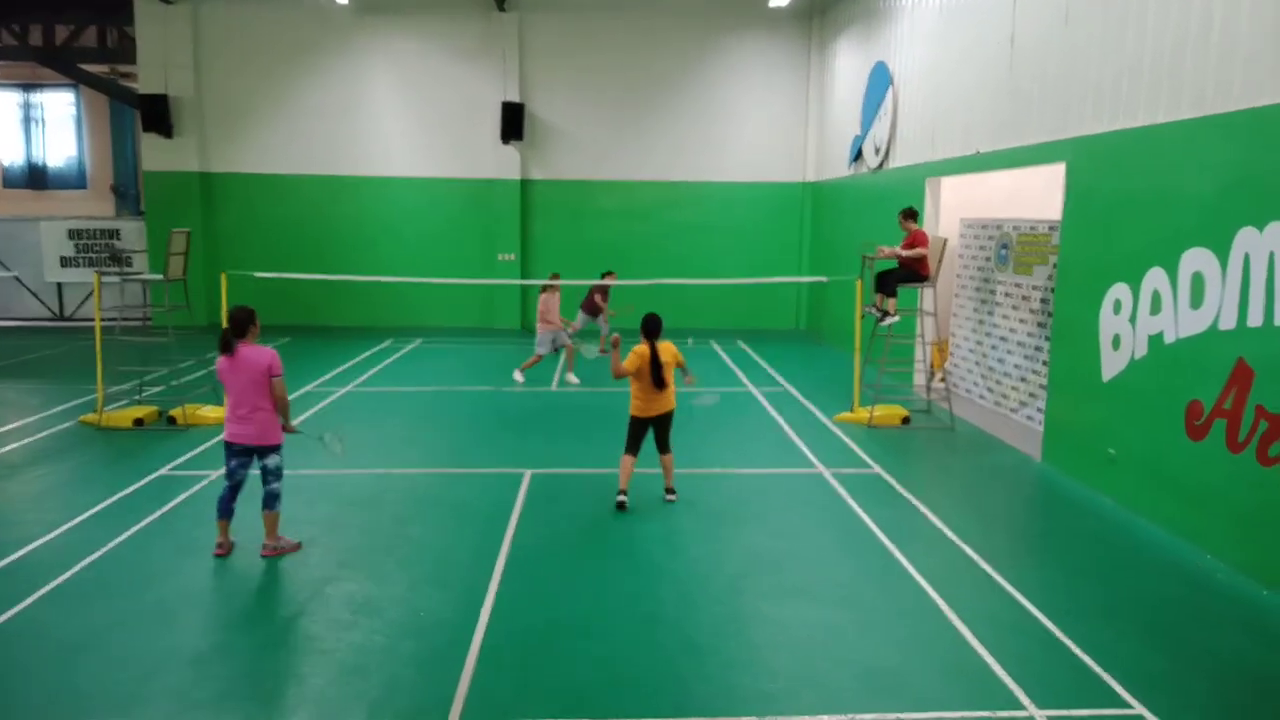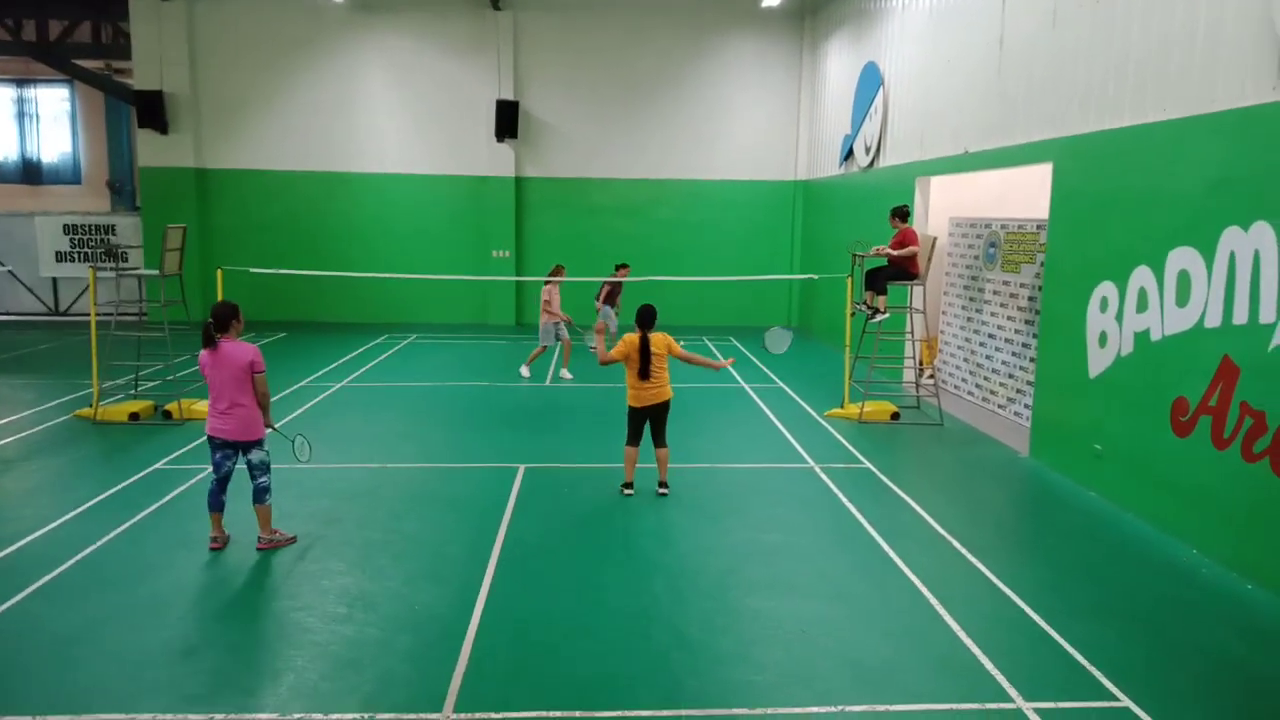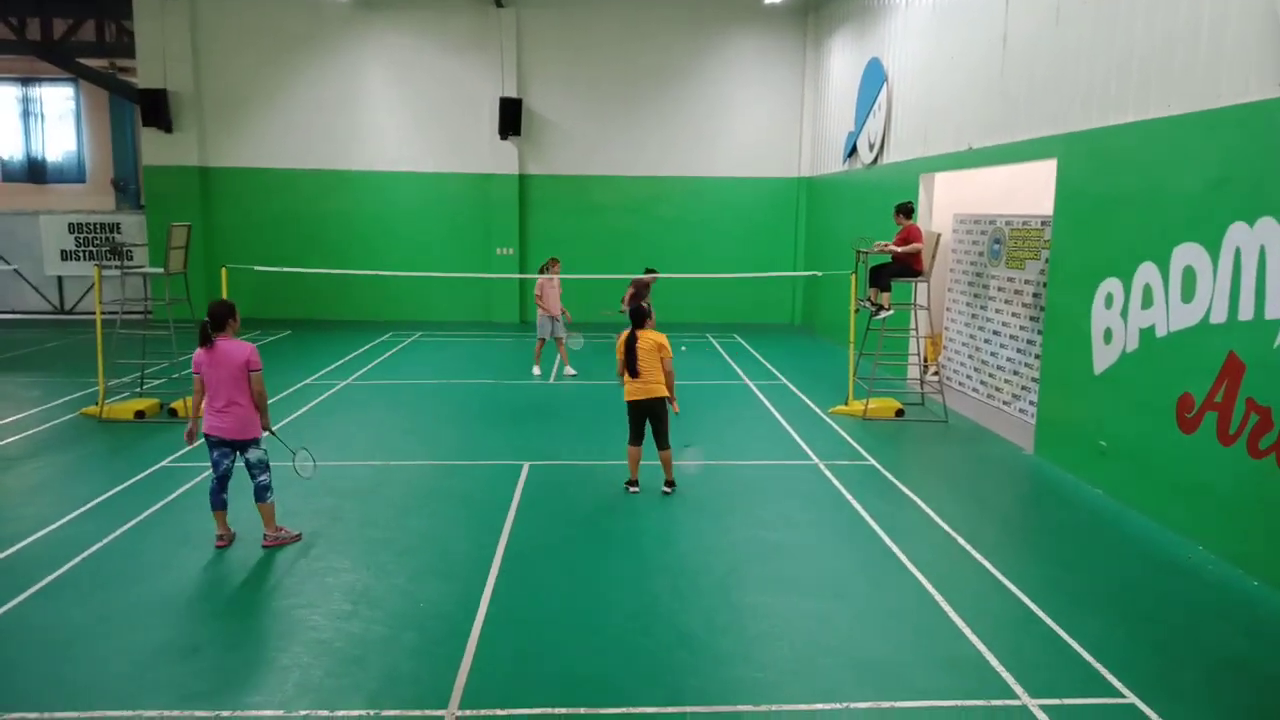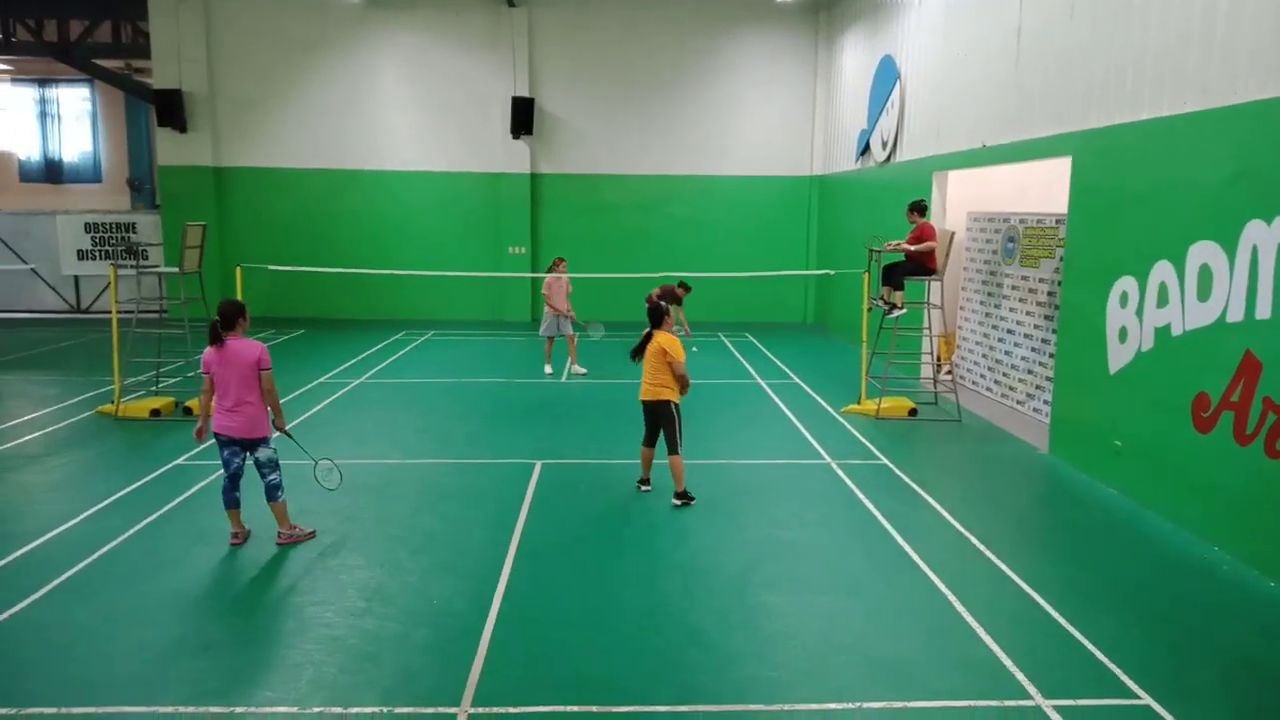
dt=0.3s
person 1, frame 1
left shoulder: (223, 360)
right shoulder: (268, 356)
left elbow: (233, 394)
right elbow: (280, 396)
right wrist: (286, 421)
left hip: (235, 434)
right hip: (266, 434)
left knee: (231, 485)
right knee: (271, 485)
left ankle: (222, 541)
right ankle: (271, 542)
person 1, frame 2
left shoulder: (205, 355)
right shoulder: (250, 352)
right elbow: (261, 392)
right wrist: (266, 416)
left hip: (217, 429)
right hip: (249, 429)
left knee: (219, 480)
right knee: (261, 479)
left ankle: (217, 535)
right ankle: (266, 535)
person 1, frame 3
left shoulder: (201, 354)
right shoulder: (247, 350)
left elbow: (198, 392)
right elbow: (258, 391)
left wrist: (192, 422)
right wrist: (264, 417)
left hip: (214, 428)
right hip: (246, 428)
left knee: (219, 478)
right knee: (261, 477)
left ankle: (222, 532)
right ankle: (271, 532)
person 1, frame 4
left shoulder: (209, 353)
right shoulder: (257, 349)
left elbow: (207, 392)
right elbow: (268, 389)
left wrist: (202, 421)
right wrist: (278, 416)
left hip: (224, 427)
right hip: (254, 427)
left knee: (231, 477)
right knee: (271, 476)
left ankle: (237, 531)
right ankle: (285, 530)
person 2, frame 1
left shoulder: (639, 352)
right shoulder: (670, 348)
left elbow: (618, 373)
right elbow: (681, 364)
left wrist: (615, 348)
right wrist: (687, 374)
left hip: (641, 410)
right hip: (666, 407)
left knee: (630, 451)
right knee: (664, 447)
left ankle: (622, 491)
right ankle: (670, 489)
person 2, frame 2
left shoulder: (628, 340)
right shoulder: (664, 339)
left elbow: (604, 360)
right elbow: (688, 357)
left wrist: (600, 336)
right wrist: (715, 364)
left hip: (638, 401)
right hip: (662, 398)
left knee: (632, 441)
right knee: (660, 440)
left ankle: (628, 484)
right ankle: (663, 483)
person 2, frame 3
left shoulder: (624, 338)
right shoulder: (659, 338)
left elbow: (620, 370)
right elbow: (669, 370)
left wrist: (624, 381)
right wrist: (672, 396)
left hip: (633, 397)
right hip: (657, 395)
left knee: (635, 439)
right knee: (662, 440)
left ankle: (633, 481)
right ankle: (669, 482)
person 2, frame 4
left shoulder: (648, 336)
right shoulder: (670, 341)
right elbow: (680, 373)
right wrist: (685, 385)
left hip: (647, 396)
right hip: (665, 398)
left knee: (649, 439)
right knee: (674, 446)
left ankle: (644, 480)
right ankle: (680, 493)
